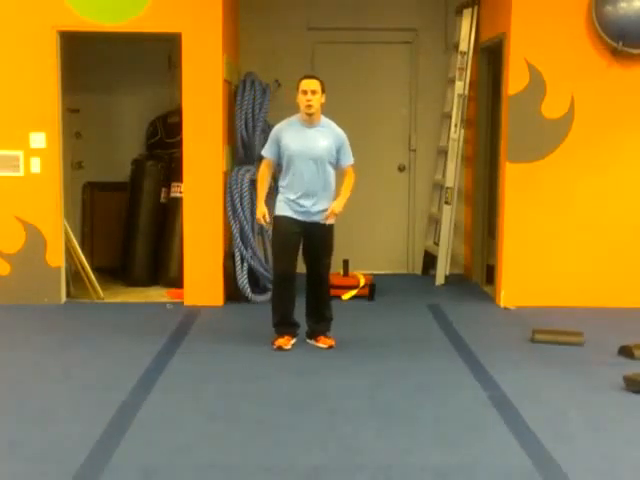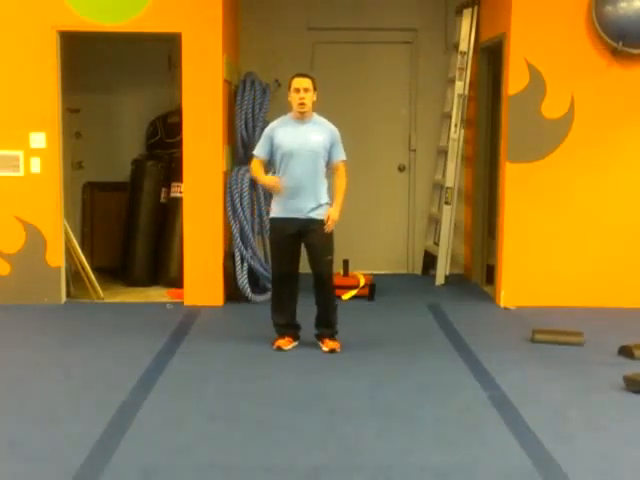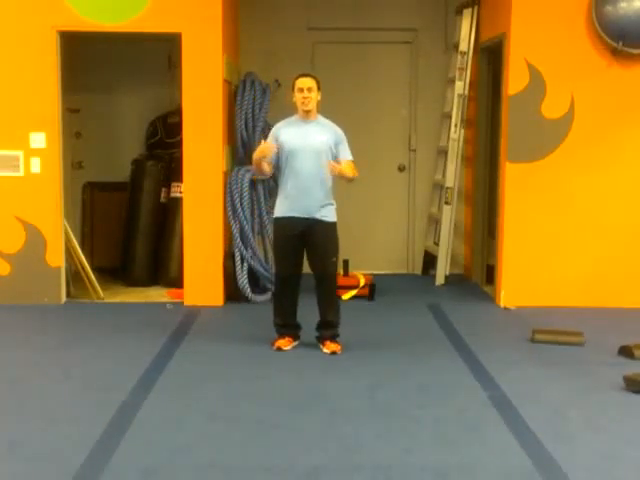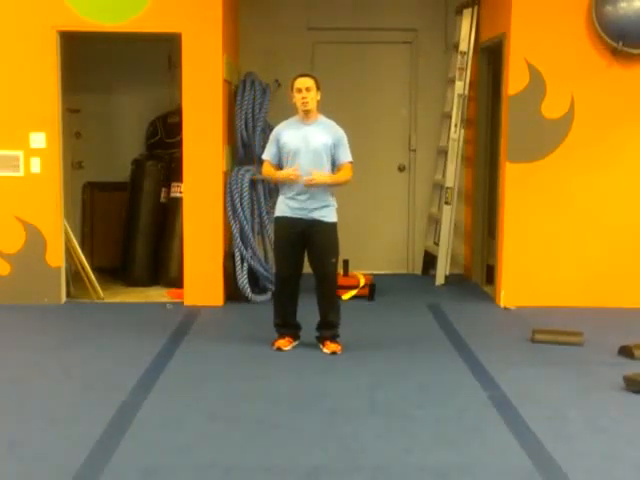
dt=0.4s
person 1, frame 1
left shoulder: (335, 134)
right shoulder: (281, 130)
left elbow: (349, 173)
right elbow: (266, 167)
left wrist: (340, 201)
right wrist: (260, 202)
left hip: (320, 217)
right hip: (287, 213)
left knee: (319, 276)
right knee: (283, 273)
left ankle: (318, 331)
right ankle: (285, 330)
person 1, frame 2
left shoulder: (329, 131)
right shoulder: (275, 129)
left elbow: (339, 171)
right elbow: (256, 163)
left wrist: (337, 206)
right wrist: (264, 178)
left hip: (318, 215)
right hip: (283, 215)
left knee: (324, 274)
right knee: (283, 275)
left ankle: (327, 333)
right ankle: (286, 332)
person 1, frame 3
left shoulder: (333, 132)
right shoulder: (280, 130)
left elbow: (353, 172)
right elbow: (264, 172)
left wrist: (345, 172)
right wrist: (258, 158)
left hip: (323, 215)
right hip: (286, 214)
left knee: (326, 276)
right knee: (286, 276)
left ankle: (328, 335)
right ankle: (286, 332)
person 1, frame 4
left shoulder: (334, 131)
right shoulder: (281, 131)
left elbow: (347, 173)
right elbow: (265, 170)
left wrist: (326, 179)
right wrist: (282, 175)
left hip: (323, 216)
right hip: (287, 215)
left knee: (326, 277)
right knee: (286, 276)
left ankle: (328, 335)
right ankle: (287, 332)
